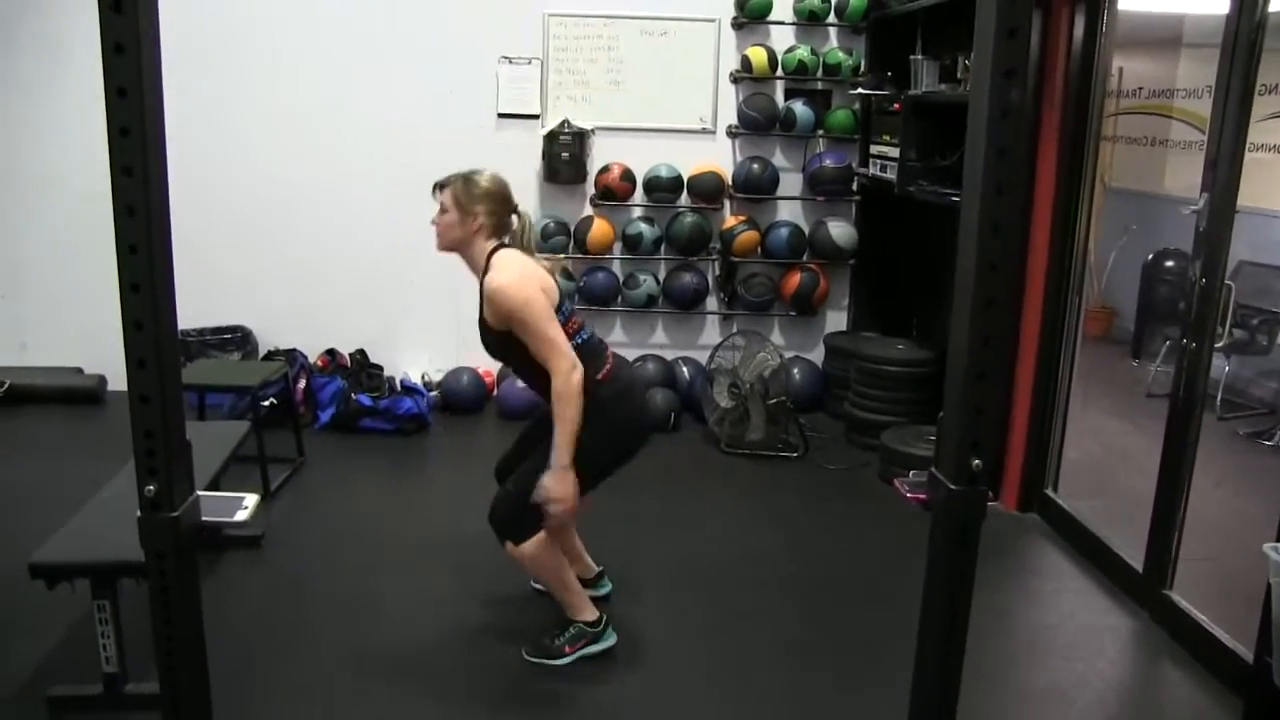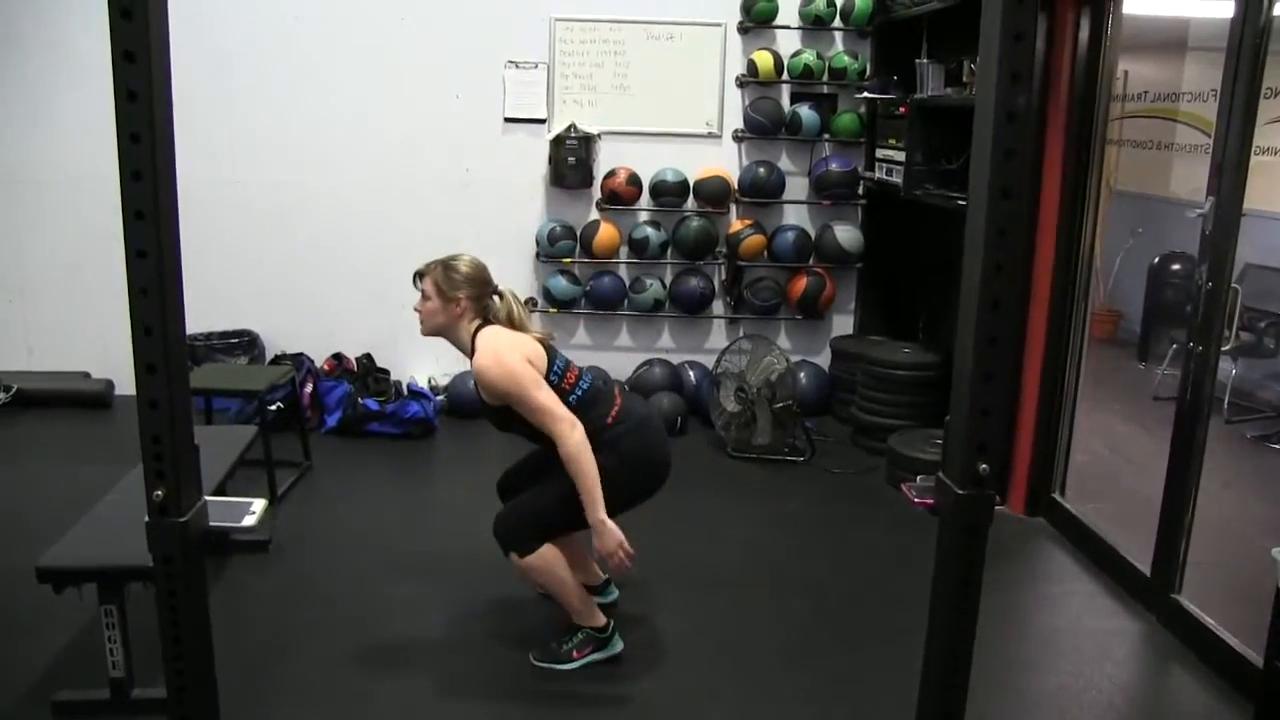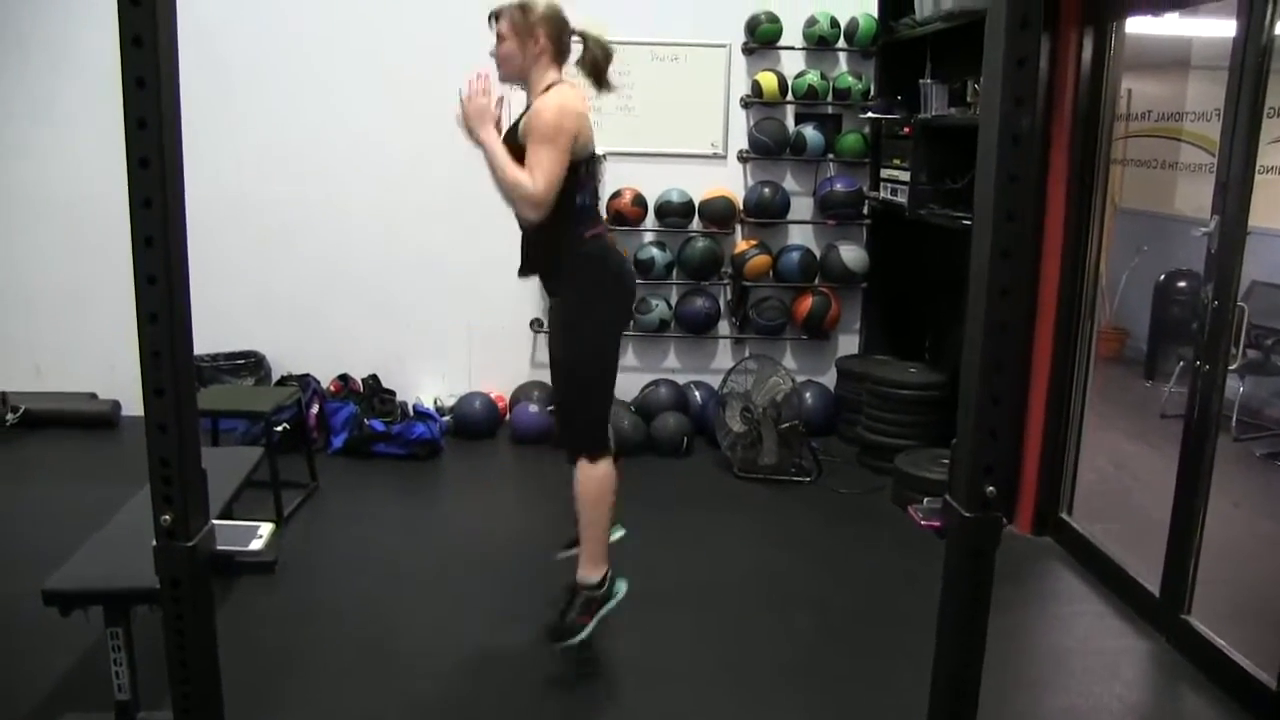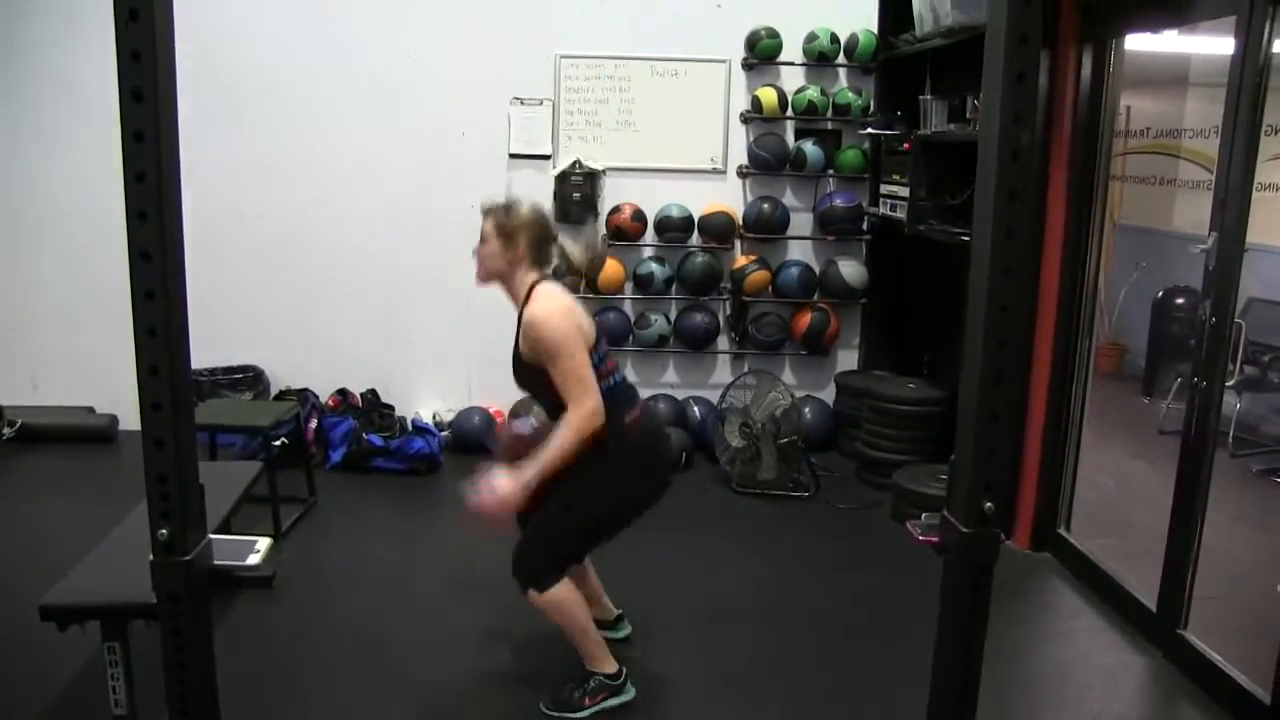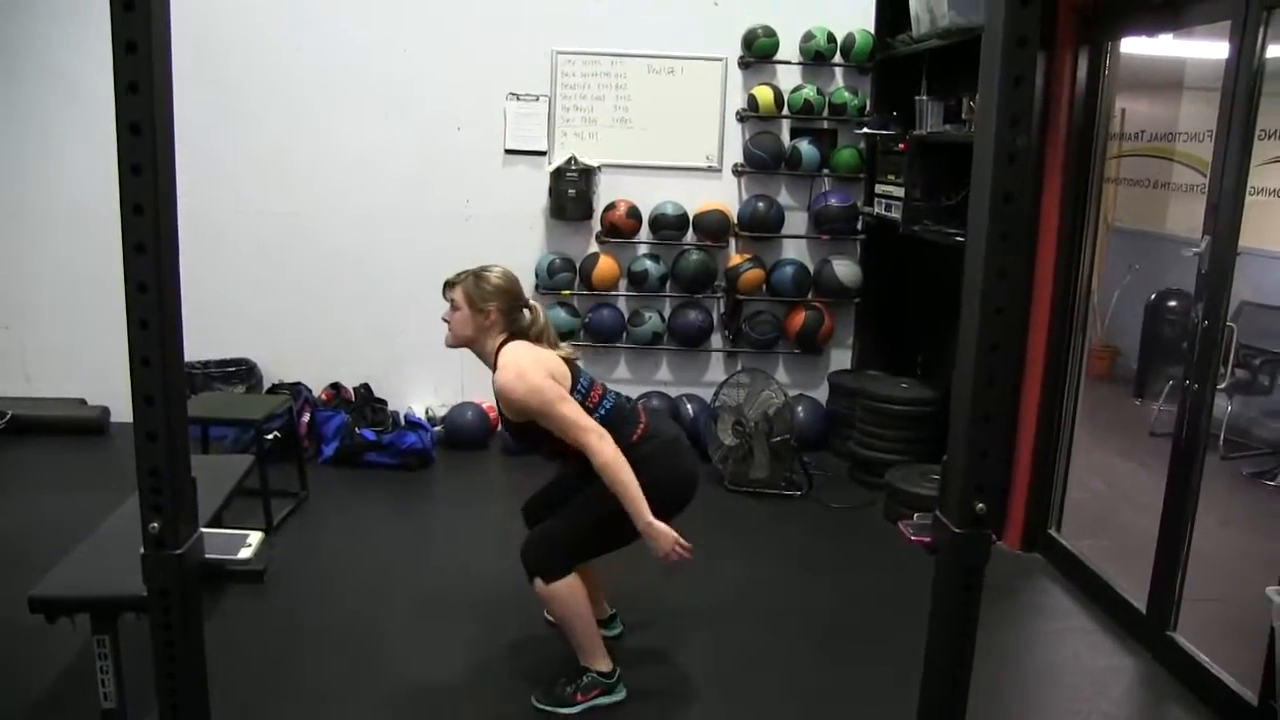
dt=0.5s
person 1, frame 1
left shoulder: (503, 281)
right shoulder: (501, 265)
left elbow: (566, 369)
left wrist: (562, 467)
left hip: (612, 409)
right hip: (599, 396)
left knee: (511, 513)
right knee: (513, 477)
left ankle: (589, 625)
right ankle: (586, 574)
person 1, frame 2
left shoulder: (490, 360)
right shoulder: (493, 339)
left elbow: (565, 429)
left wrist: (599, 523)
left hip: (632, 451)
right hip: (622, 427)
left knee: (515, 529)
right knee: (514, 490)
left ankle: (595, 631)
right ankle: (592, 582)
person 1, frame 3
left shoulder: (555, 105)
right shoulder: (549, 101)
left elbow: (534, 204)
right elbow: (534, 196)
left wrist: (486, 138)
right wrist: (492, 137)
left hip: (586, 281)
right hip: (581, 276)
left knee: (581, 428)
right knee: (586, 414)
left ankle: (594, 580)
right ankle: (598, 521)
person 1, frame 4
left shoulder: (544, 311)
right shoulder: (540, 301)
left elbow: (589, 414)
left wrist: (523, 477)
right wrist: (521, 463)
left hip: (630, 456)
right hip: (617, 446)
left knee: (534, 561)
right knee: (539, 521)
left ankle: (606, 675)
right ankle: (606, 617)
person 1, frame 5
left shoulder: (512, 375)
right shoulder: (516, 354)
left elbow: (597, 442)
left wrist: (648, 524)
left hip: (659, 468)
right hip: (645, 445)
left knee: (544, 553)
right knee: (541, 516)
left ankle: (599, 677)
right ankle: (599, 614)
